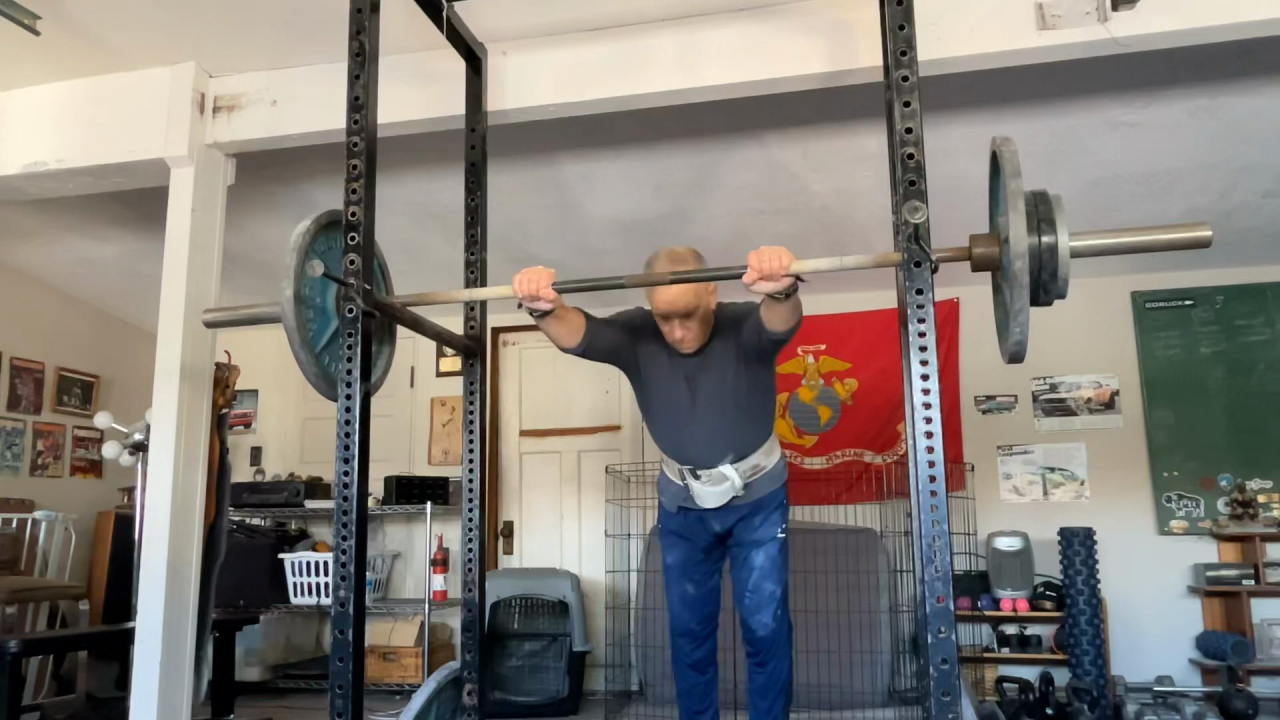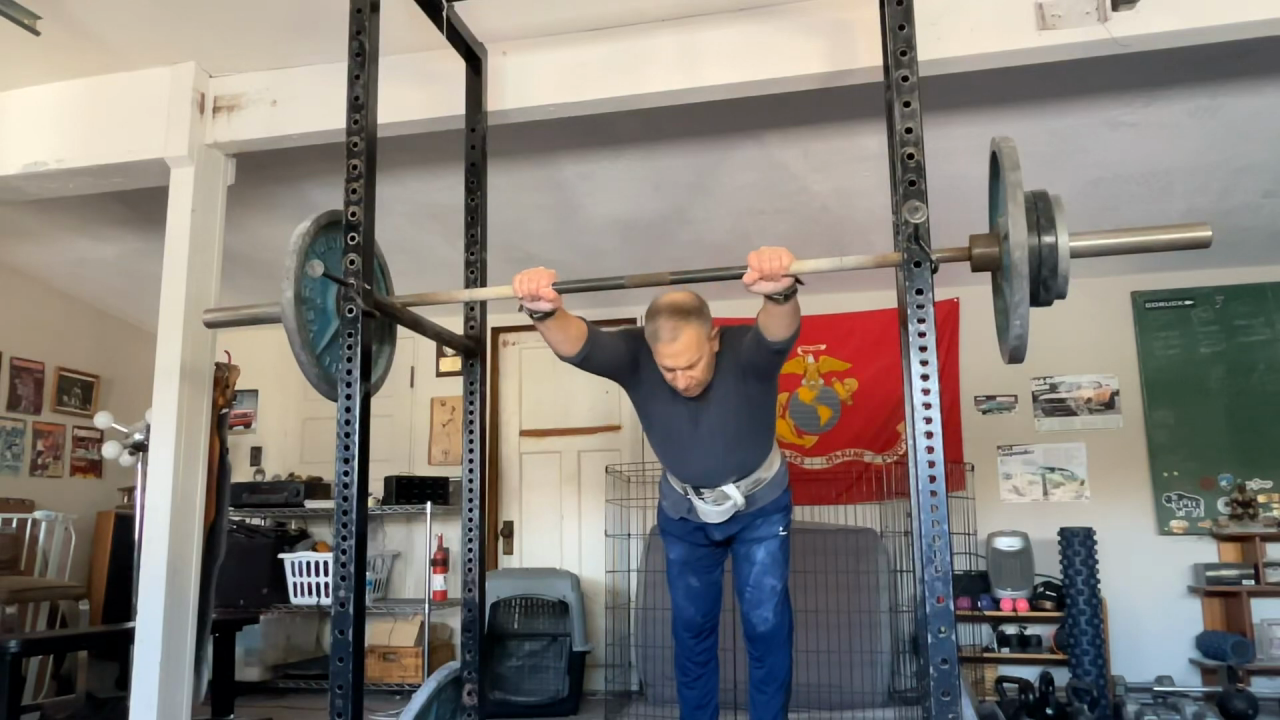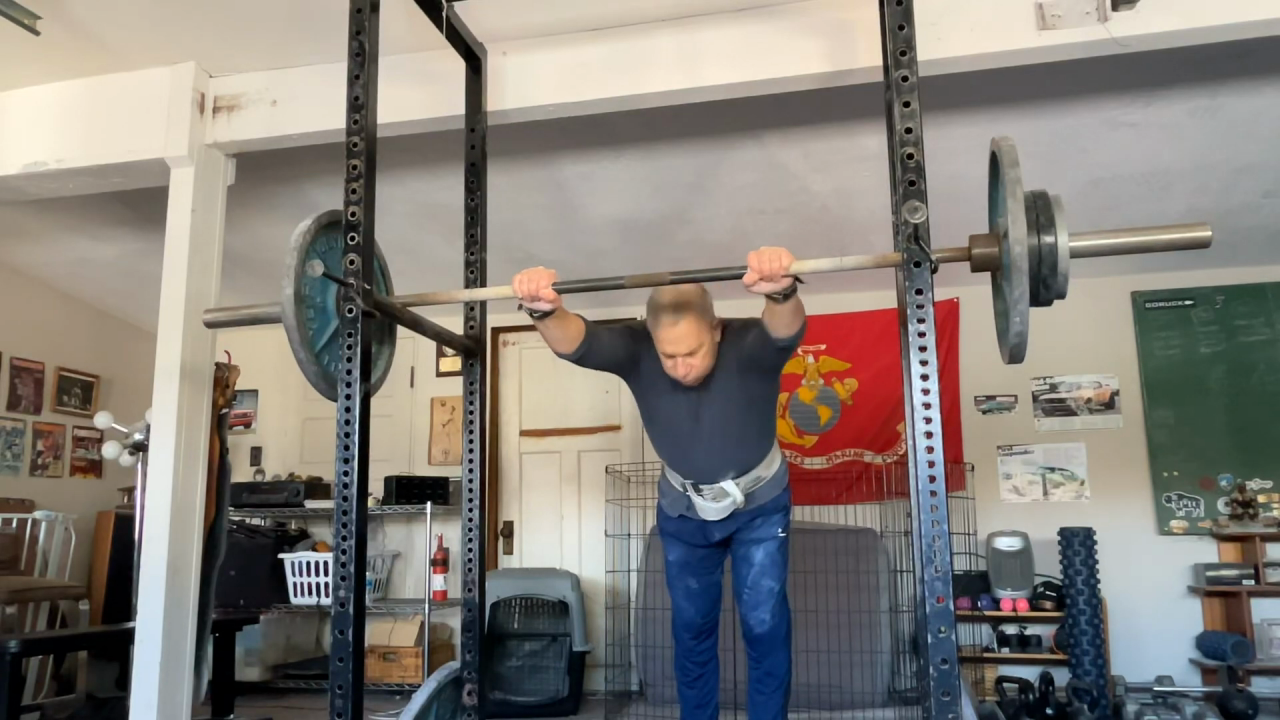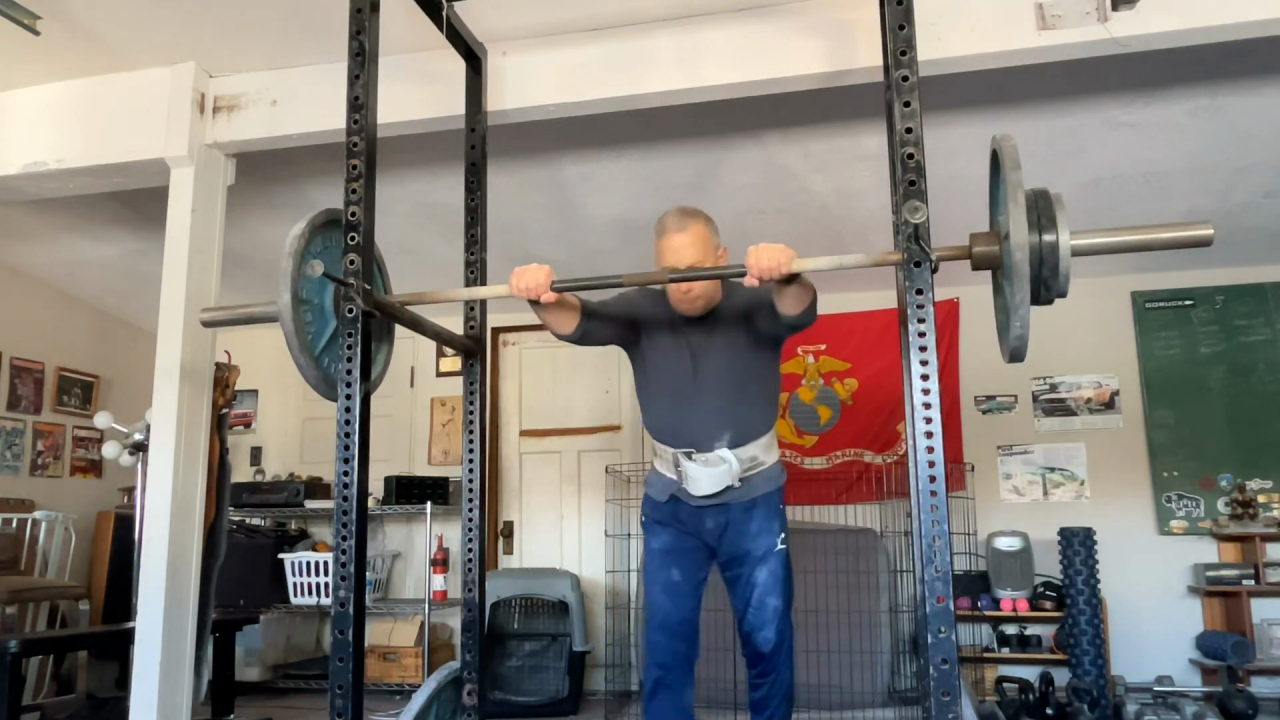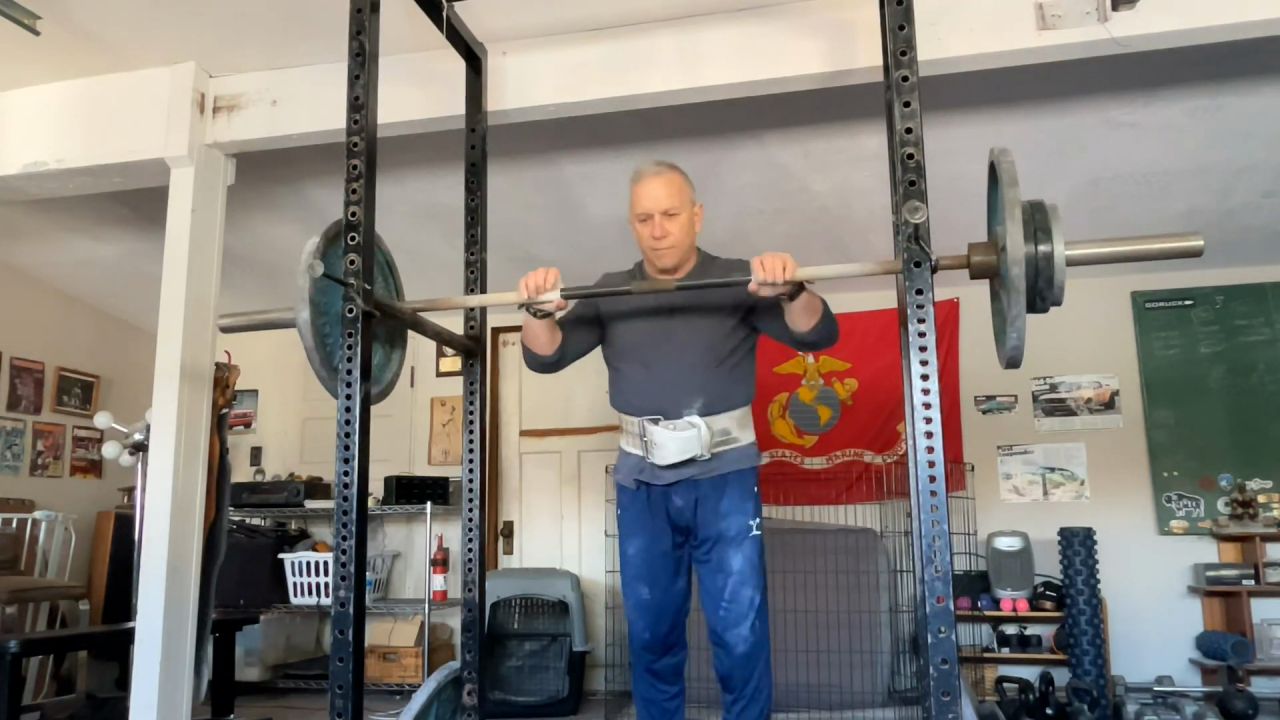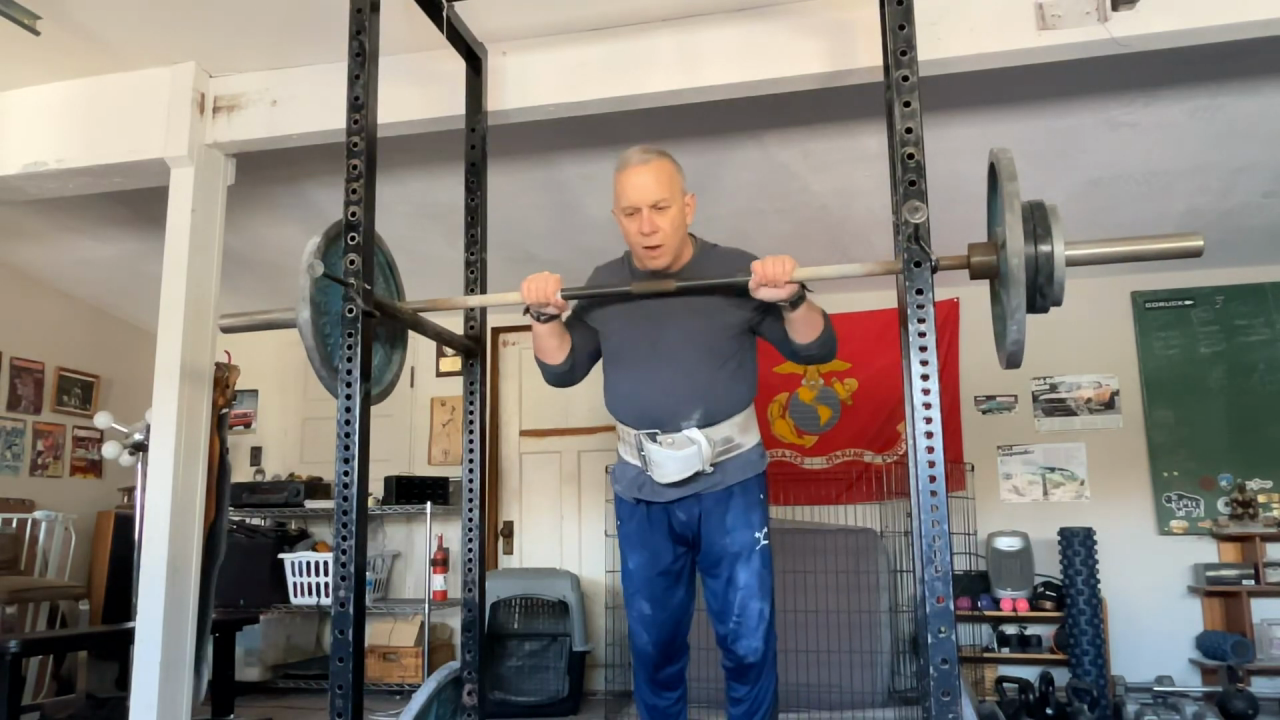
dt=0.5s
person 1, frame 1
left shoulder: (745, 327)
right shoulder: (635, 335)
left elbow: (781, 322)
right elbow: (577, 335)
left wrist: (780, 290)
right wrist: (544, 308)
left hip: (757, 498)
right hip: (683, 505)
left knee: (764, 623)
right knee: (689, 627)
person 1, frame 2
left shoulder: (748, 352)
right shoulder: (634, 357)
left elbow: (781, 329)
right elbow: (575, 343)
left wrist: (780, 293)
right wrist: (544, 311)
left hip: (760, 505)
right hip: (685, 512)
left knee: (766, 620)
right knee: (691, 624)
person 1, frame 3
left shoulder: (751, 345)
right shoulder: (637, 348)
left elbow: (788, 329)
right elbow: (576, 340)
left wrist: (781, 291)
right wrist: (544, 309)
left hip: (758, 505)
right hip: (683, 510)
left knee: (763, 620)
right knee: (692, 625)
person 1, frame 4
left shoulder: (754, 305)
right shoulder: (641, 311)
left elbow: (799, 311)
right elbow: (578, 321)
left wrist: (784, 278)
right wrist: (544, 298)
left hip: (752, 498)
right hip: (671, 503)
left knee: (765, 635)
right knee: (665, 636)
person 1, frame 5
left shoulder: (738, 281)
right shoulder: (610, 294)
left elbow: (820, 334)
right elbow: (544, 357)
left wrist: (791, 290)
right wrist: (539, 310)
left hip: (723, 474)
right hip: (642, 480)
left knee: (738, 632)
right knee: (651, 634)
person 1, frame 6
left shoulder: (736, 273)
right shoulder: (605, 285)
left elbow: (818, 348)
right elbow: (562, 370)
left wrist: (790, 298)
right wrist: (545, 315)
left hip: (728, 481)
right hip: (642, 488)
left knee: (746, 638)
right knee: (653, 641)
